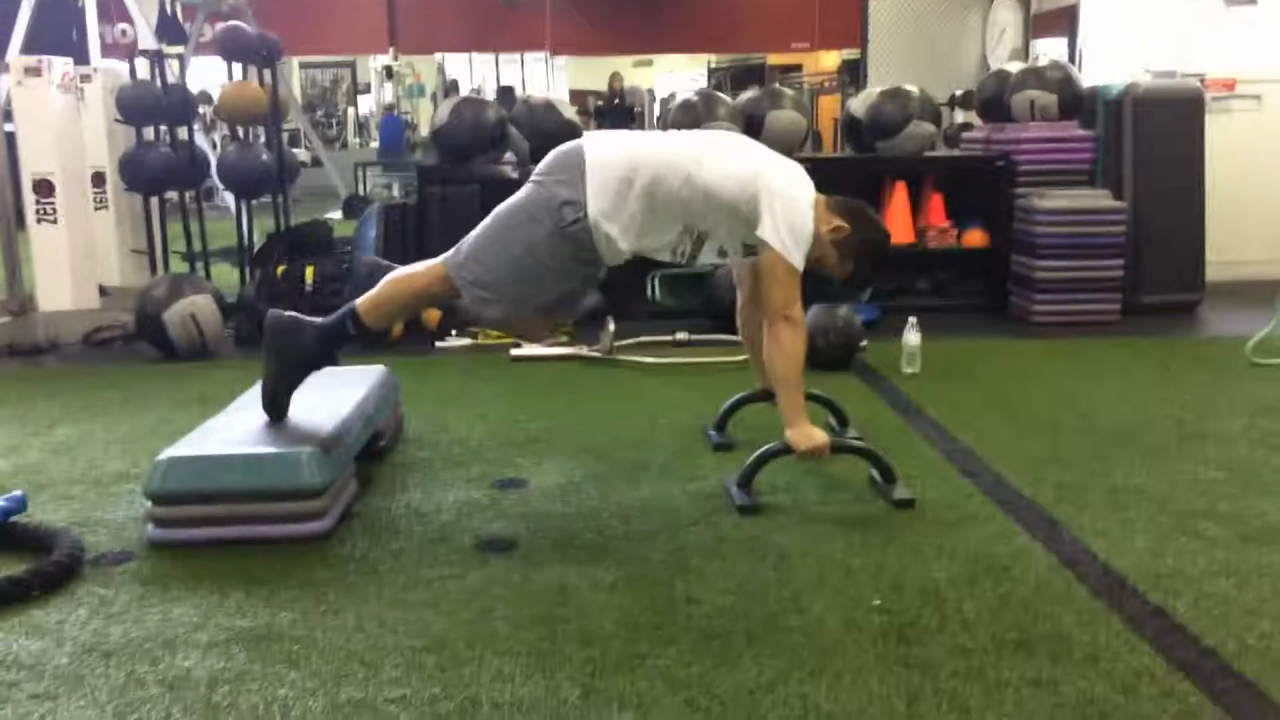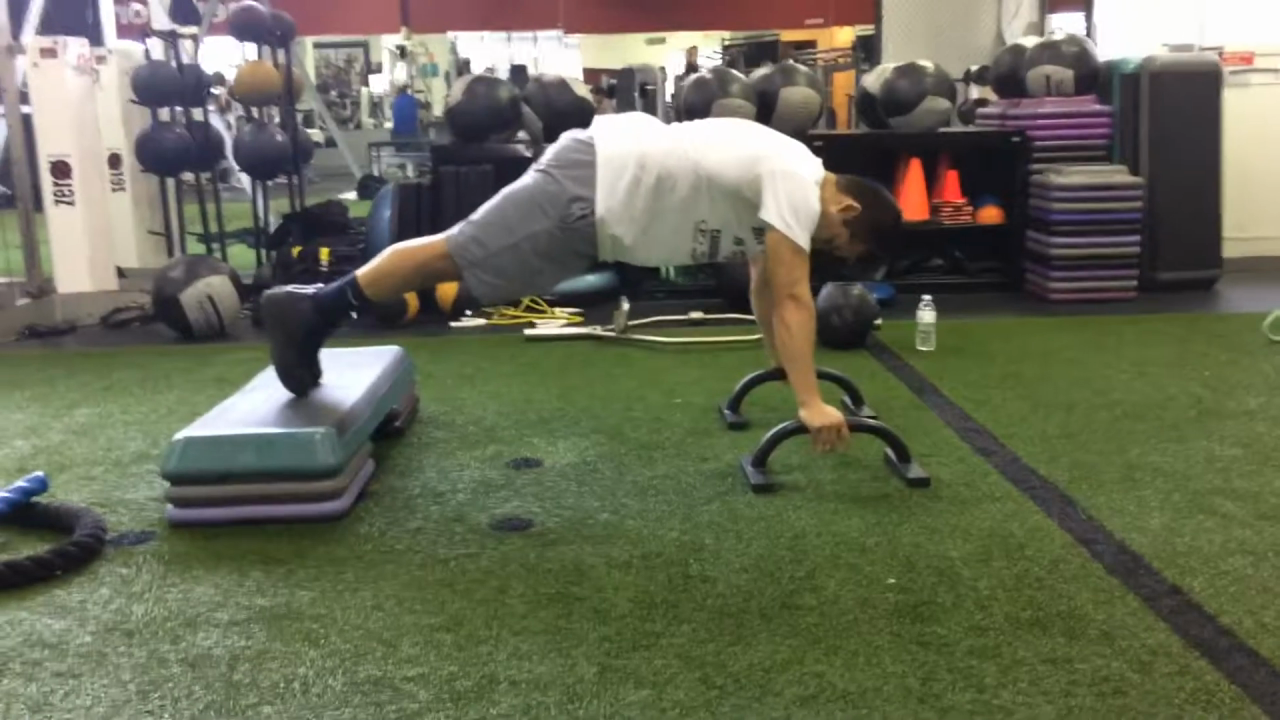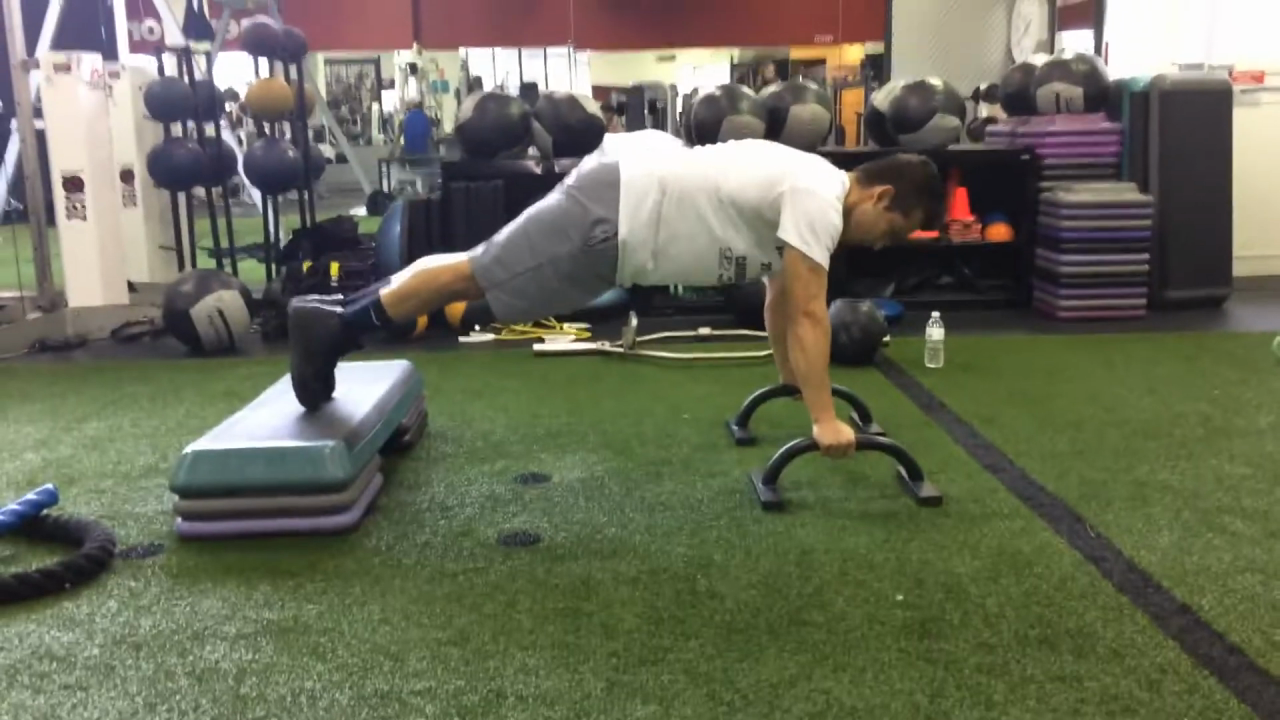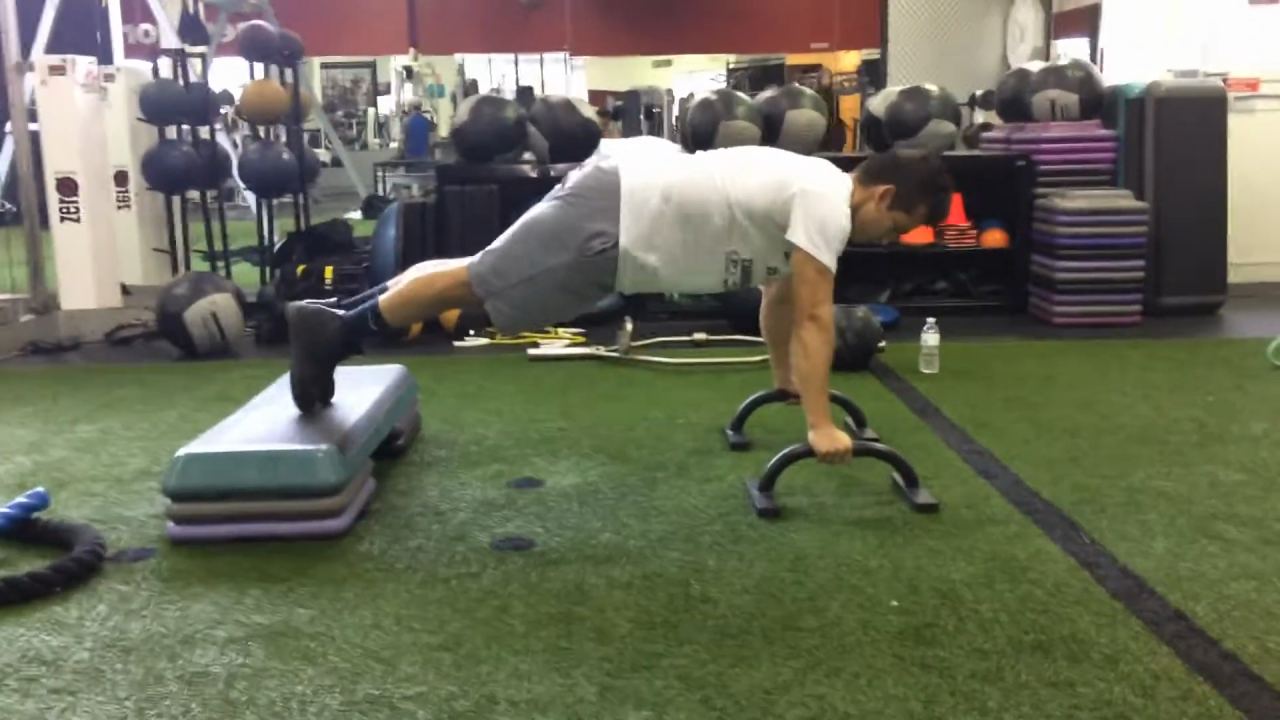
dt=0.7s
person 1, frame 1
left shoulder: (771, 199)
right shoulder: (794, 208)
left elbow: (753, 300)
right elbow: (785, 318)
left wrist: (768, 383)
right wrist: (796, 423)
left hip: (600, 194)
right hip: (587, 194)
left knee: (536, 320)
right knee: (455, 276)
left ankle: (392, 288)
right ankle: (311, 340)
person 1, frame 2
left shoulder: (782, 181)
right shoulder: (798, 189)
left elbow: (765, 282)
right elbow: (792, 298)
left wrist: (783, 365)
right wrist: (810, 401)
left hip: (604, 175)
right hip: (593, 189)
left knee: (458, 252)
right knee: (453, 254)
left ankle: (317, 304)
right ankle: (310, 310)
person 1, frame 3
left shoulder: (809, 191)
right shoulder: (820, 203)
left elbow: (781, 296)
right elbow: (808, 314)
left wrist: (790, 376)
right wrist: (824, 418)
left hip: (619, 202)
right hip: (610, 214)
left knee: (478, 269)
right knee: (472, 277)
left ankle: (340, 312)
right ankle: (331, 327)
person 1, frame 4
left shoulder: (811, 193)
right shoulder: (828, 204)
left elbow: (781, 299)
right elbow: (813, 317)
left wrist: (785, 378)
right wrist: (820, 424)
left hip: (618, 201)
right hip: (608, 223)
left knee: (475, 276)
right knee: (473, 284)
left ankle: (340, 315)
right ankle: (335, 329)
